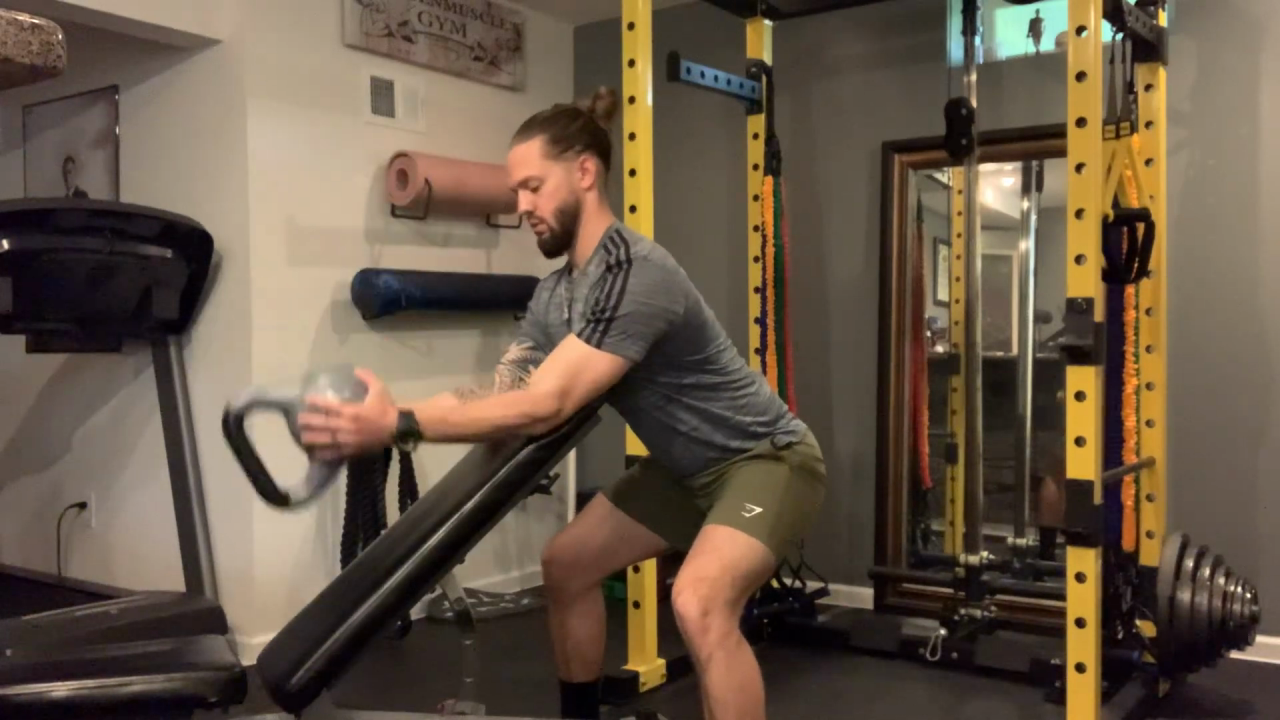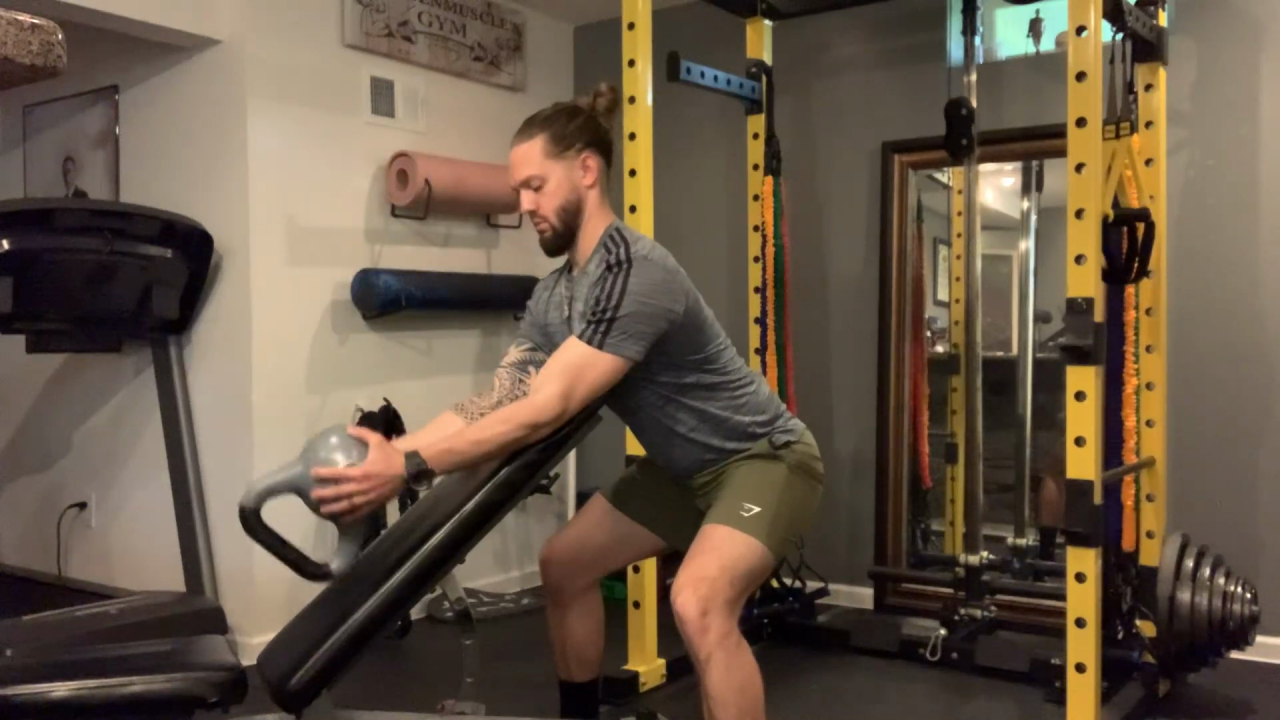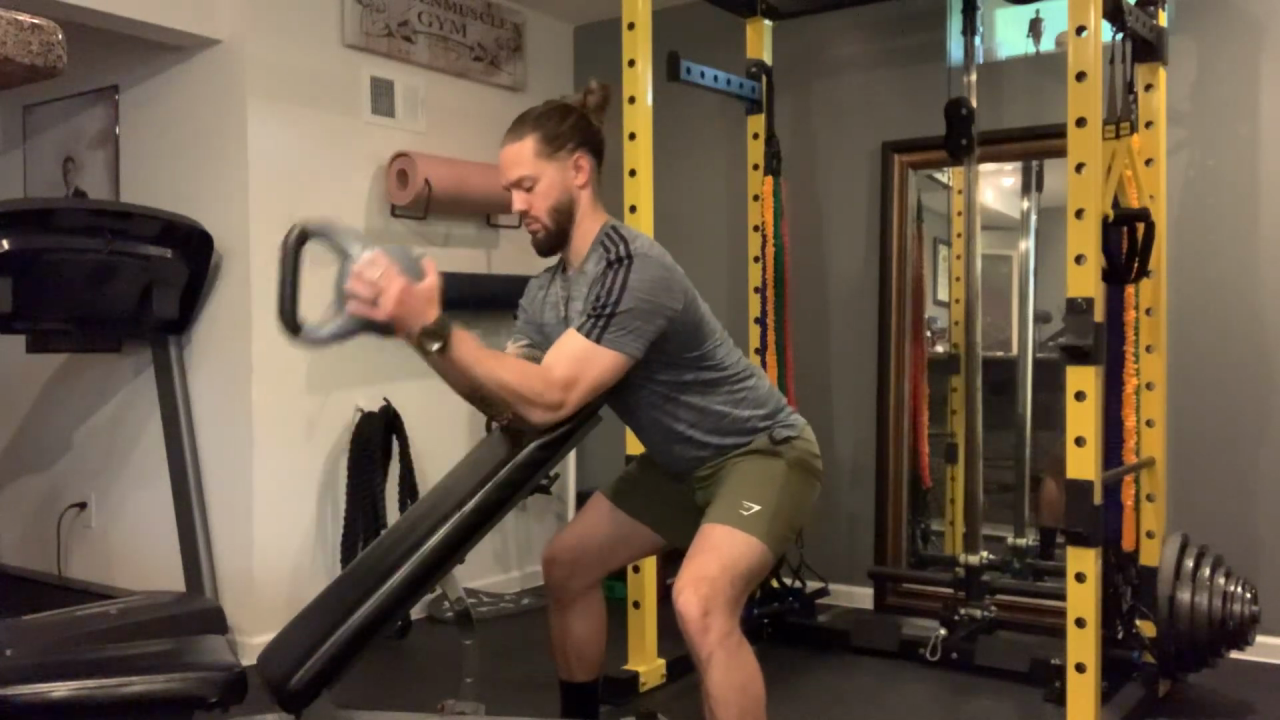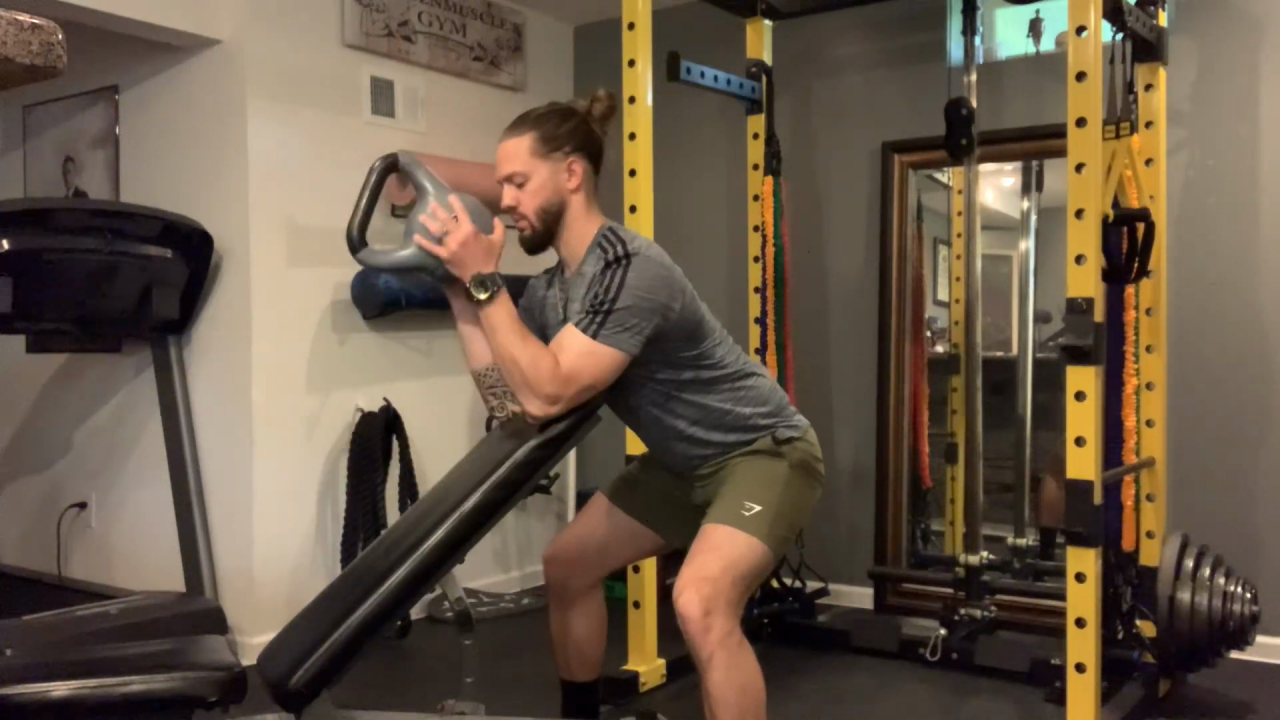
dt=0.5s
person 1, frame 1
left shoulder: (636, 275)
right shoulder: (555, 295)
left elbow: (543, 407)
right elbow: (503, 392)
left wrist: (398, 422)
right wrist: (380, 416)
left hip: (766, 457)
right hip: (686, 465)
left knee: (698, 604)
right knee: (566, 565)
person 1, frame 2
left shoulder: (636, 275)
right shoulder: (554, 296)
left elbow: (545, 411)
right elbow: (499, 399)
left wrist: (408, 466)
right wrist: (388, 448)
left hip: (762, 457)
right hip: (683, 465)
left knee: (697, 603)
right knee: (564, 565)
person 1, frame 3
left shoulder: (633, 271)
right shoulder: (547, 292)
left elbow: (551, 399)
right elbow: (510, 398)
left wrist: (433, 330)
right wrist: (420, 328)
left hip: (761, 451)
right hip: (682, 460)
left knee: (699, 602)
right knee: (567, 563)
person 1, frame 4
left shoulder: (632, 270)
right shoulder: (550, 289)
left elbow: (547, 395)
right elbow: (508, 401)
left wrist: (483, 281)
right wrist: (459, 293)
left hip: (764, 451)
right hip: (684, 460)
left knee: (701, 603)
right knee: (569, 565)
